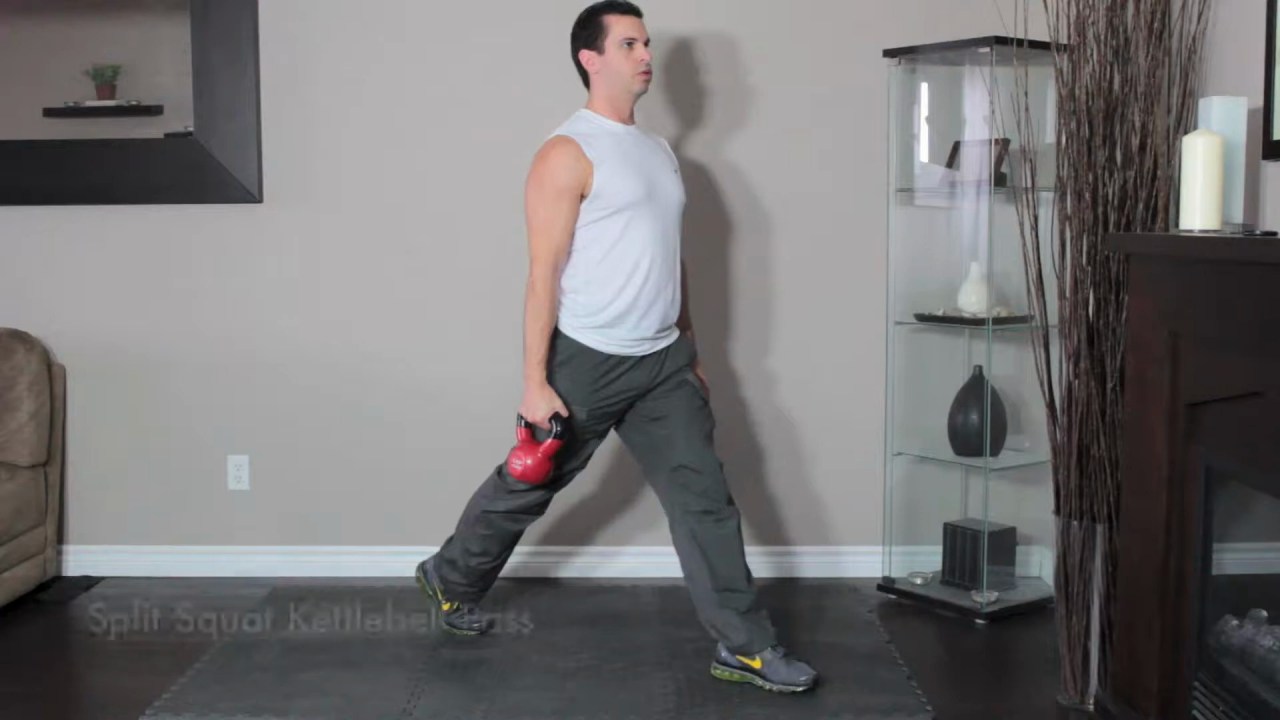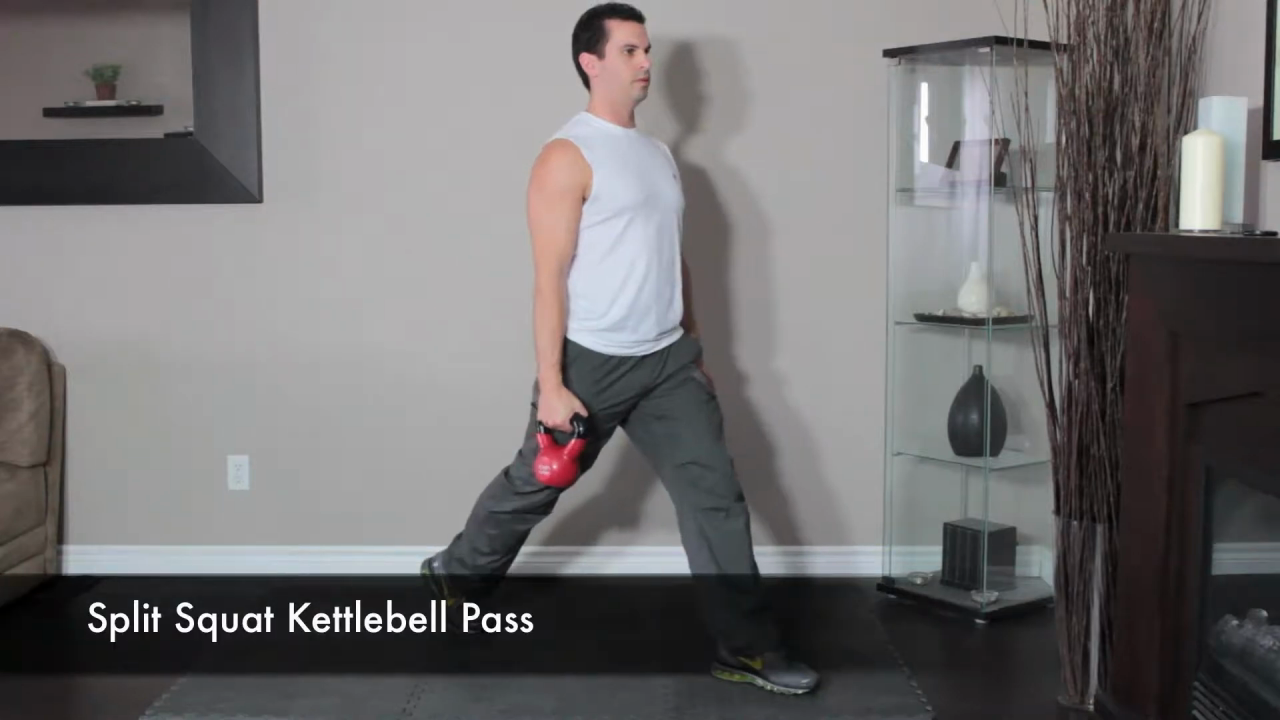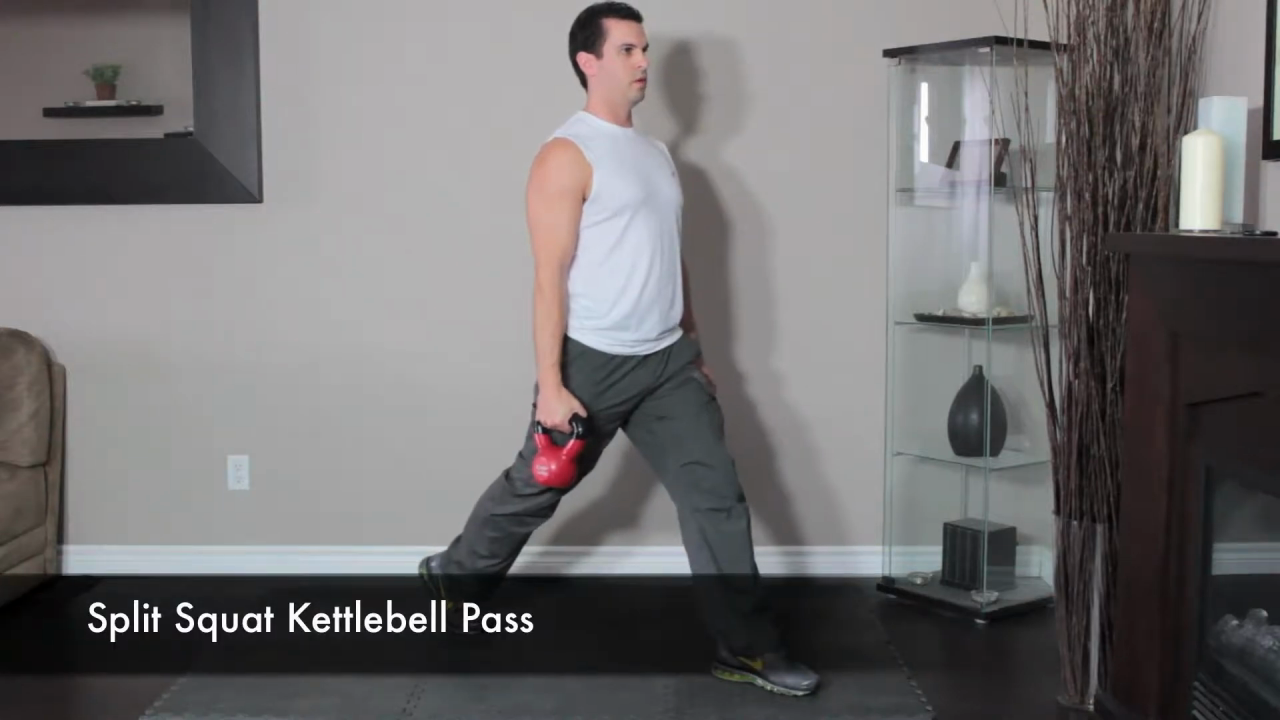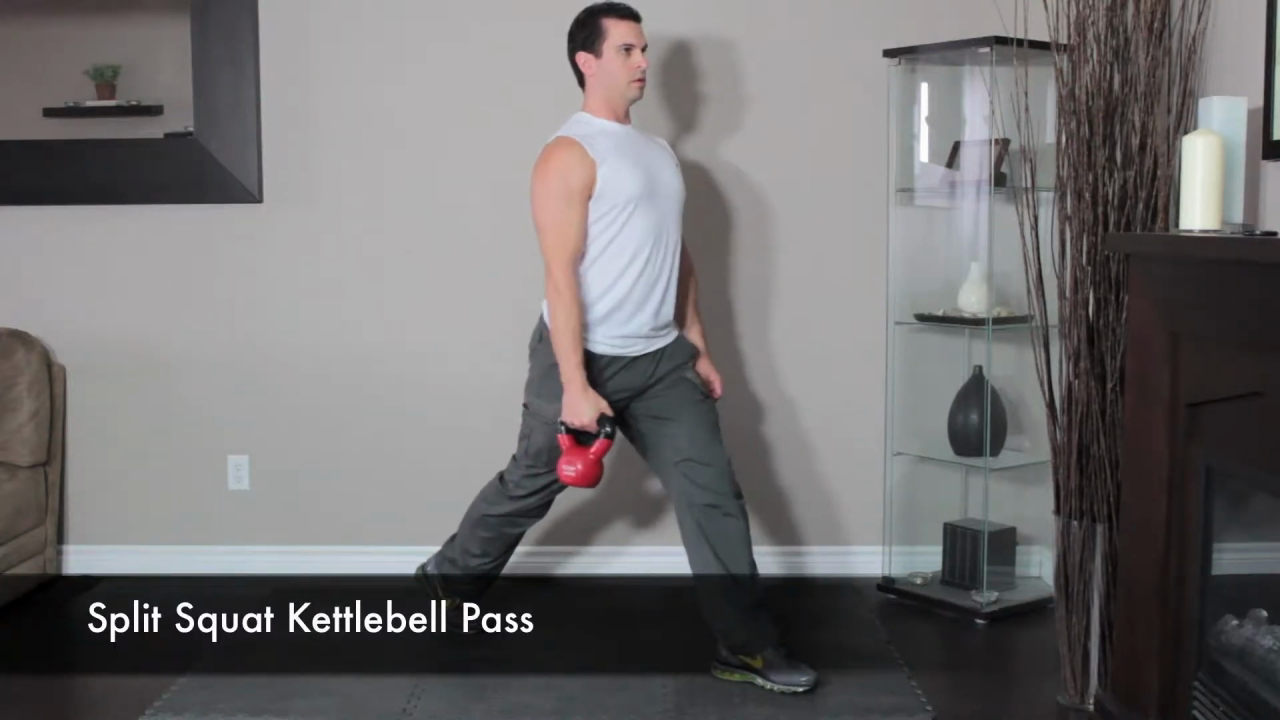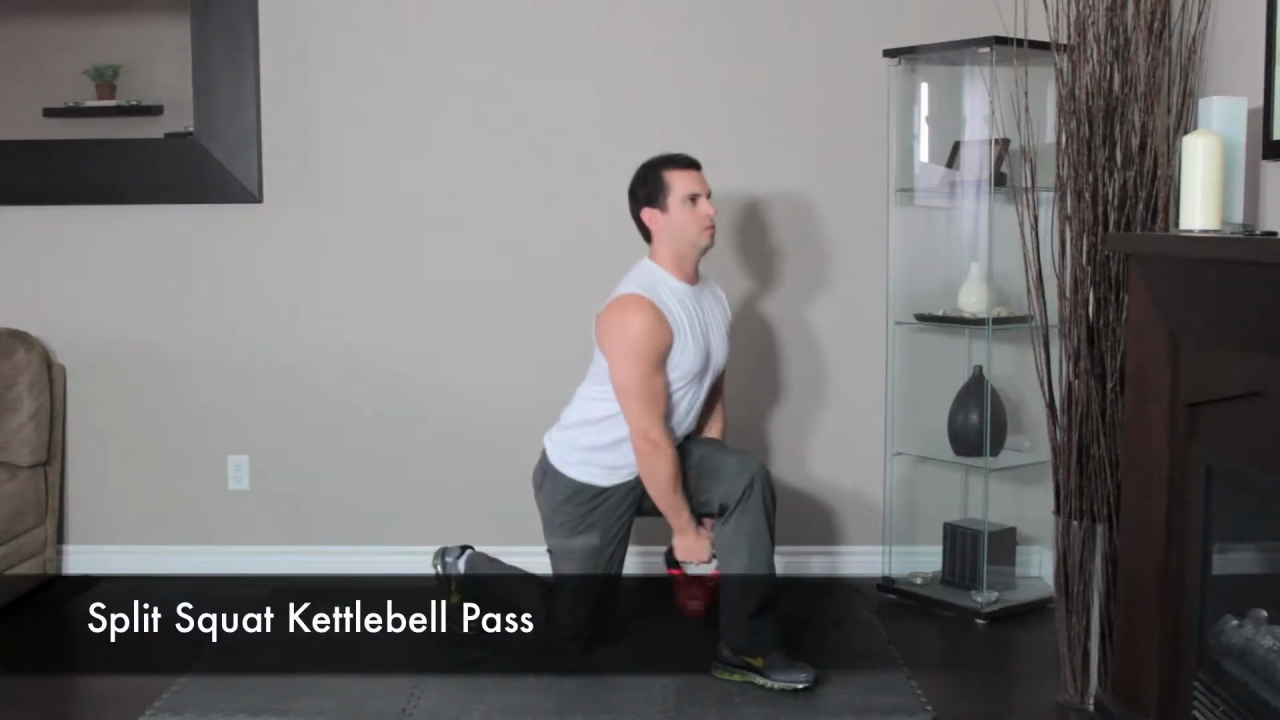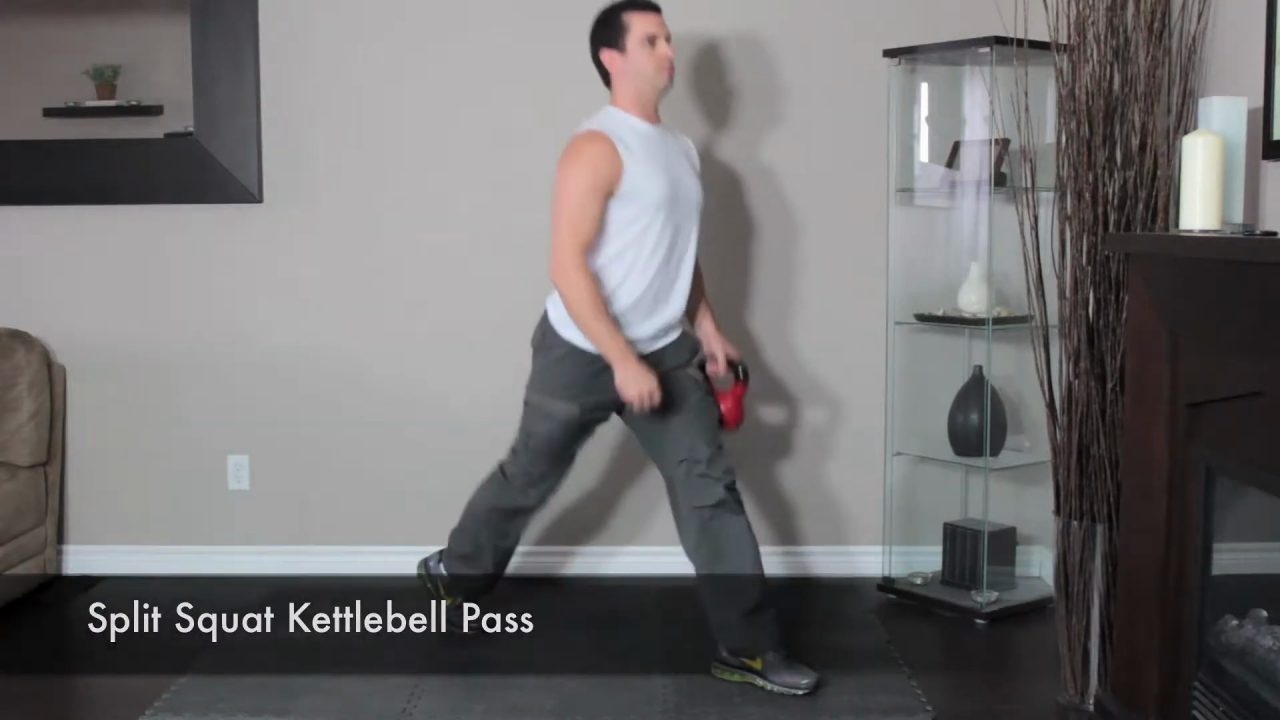
dt=0.7s
person 1, frame 1
left shoulder: (658, 150)
right shoulder: (568, 152)
right elbow: (544, 272)
left wrist: (689, 351)
right wrist: (535, 380)
left hip: (662, 360)
right hip: (586, 360)
left knee: (704, 495)
right knee: (526, 486)
left ankle: (743, 645)
right ankle: (452, 579)
person 1, frame 2
left shoulder: (658, 153)
right shoulder: (568, 156)
right elbow: (551, 276)
left wrist: (693, 352)
right wrist: (551, 384)
left hip: (668, 360)
right hip: (592, 362)
left knee: (714, 492)
right knee: (532, 487)
left ankle: (746, 646)
right ankle: (454, 575)
person 1, frame 3
left shoulder: (655, 153)
right shoulder: (567, 156)
right elbow: (550, 277)
left wrist: (693, 350)
right wrist: (550, 384)
left hip: (668, 360)
right hip: (592, 361)
left knee: (715, 493)
right knee: (535, 489)
left ankle: (746, 647)
right ankle: (452, 577)
person 1, frame 4
left shoulder: (657, 150)
right shoulder: (570, 154)
right elbow: (561, 276)
left wrist: (699, 347)
right wrist: (575, 385)
left hip: (659, 357)
right hip: (584, 352)
left knee: (710, 487)
right knee: (529, 483)
left ankle: (746, 647)
right ankle: (445, 579)
person 1, frame 5
left shoulder: (712, 298)
right shoulder: (637, 313)
left elbow: (711, 400)
right elbow: (648, 440)
left wrist: (710, 499)
right wrist: (684, 530)
left hip: (656, 453)
right hip: (586, 475)
left knee: (748, 480)
right knee: (574, 620)
left ankle: (747, 647)
right ankle: (465, 569)
person 1, frame 6
left shoulder: (680, 148)
right shoulder: (596, 148)
right elbow: (570, 268)
left wrist: (705, 328)
right wrist: (622, 362)
left hip: (662, 351)
right hip: (579, 353)
left knee: (709, 484)
right knee: (528, 484)
left ankle: (746, 647)
right ankle: (452, 575)
